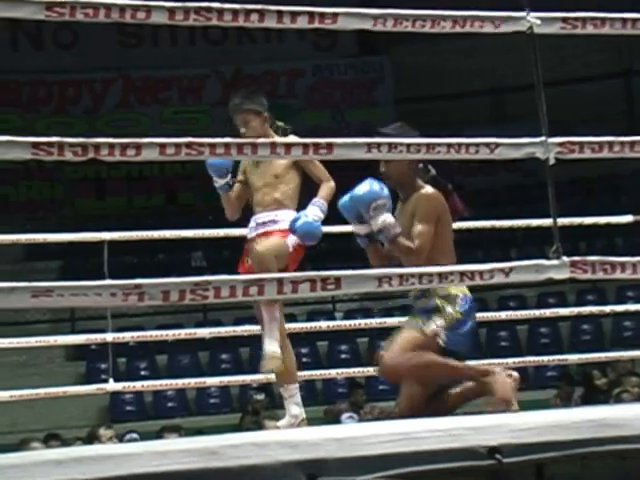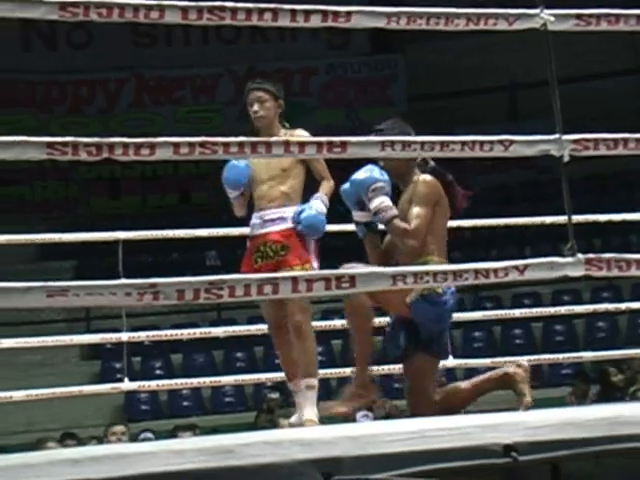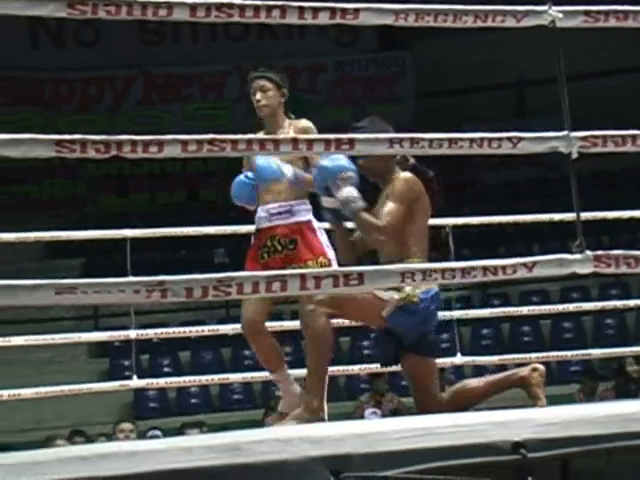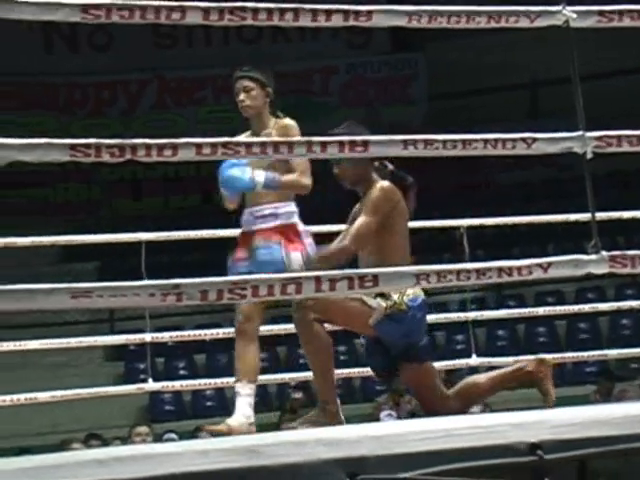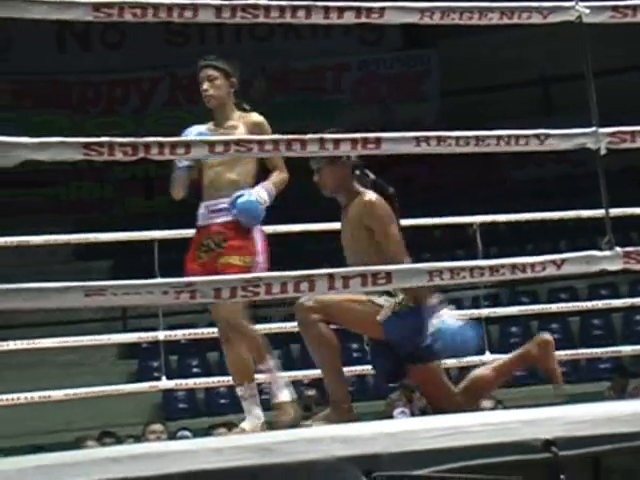
dt=0.3s
person 1, frame 1
right shoulder: (247, 162)
left elbow: (328, 182)
right elbow: (232, 213)
left wrist: (316, 210)
right wrist: (221, 181)
left hip: (287, 232)
right hip: (256, 242)
left knee: (263, 252)
right knee: (276, 325)
left ankle: (270, 343)
right ankle: (294, 411)
person 1, frame 2
left shoulder: (299, 138)
right shoulder: (246, 153)
left elbow: (327, 181)
right elbow: (238, 211)
left wrist: (319, 203)
right wrist: (234, 192)
left hip: (293, 234)
right hip: (258, 239)
left knee: (298, 320)
right knee: (278, 326)
left ankle: (309, 408)
right ankle: (300, 402)
person 1, frame 3
left shoulder: (302, 128)
left wrist: (287, 172)
right wrist: (243, 195)
left hip: (299, 229)
right hip: (265, 235)
left knee: (313, 323)
right knee: (251, 322)
left ankle: (316, 406)
right ankle: (290, 394)
person 1, frame 4
left shoulder: (286, 127)
left elbow: (304, 181)
right elbow: (229, 203)
left wrist: (258, 179)
right wrist: (228, 184)
left hip: (285, 231)
right hip: (250, 237)
right knee: (245, 323)
right ankle: (243, 414)
person 1, frame 5
left shoulder: (254, 123)
right shoulder: (199, 133)
left elbow: (282, 173)
right elbow: (177, 193)
left wrist: (262, 193)
right wrist: (184, 161)
left hip: (241, 228)
right hip: (206, 233)
left knee: (232, 317)
right knee: (226, 328)
left ankle: (281, 387)
right ankle: (252, 415)
person 2, frame 1
left shoulder: (427, 198)
right shoulder: (405, 206)
left elbow: (416, 255)
right elbow: (385, 268)
left wrist: (384, 224)
right wrist: (366, 232)
left hip: (448, 304)
right hip: (426, 307)
left knee: (390, 364)
right knee: (410, 411)
left ankle: (487, 376)
right ankle: (485, 385)
person 2, frame 2
left shoulder: (427, 185)
right shoulder: (404, 196)
left elbow: (414, 237)
right elbow: (382, 264)
left wrist: (383, 208)
right wrist: (365, 222)
left hip: (431, 292)
right hip: (419, 300)
right knee: (423, 408)
left ankle: (362, 384)
right ankle: (505, 375)
person 2, frame 3
left shoulder: (405, 183)
right shoulder: (386, 197)
left elbow: (382, 233)
right elbow: (348, 256)
left wrist: (350, 202)
right wrist: (333, 209)
left hip: (411, 295)
right hip: (406, 301)
left knee: (318, 299)
right knee: (434, 406)
right ankle: (521, 376)
person 2, frame 4
left shoulder: (383, 193)
right shoulder: (362, 206)
left elbow: (348, 248)
right elbow: (335, 258)
left hip: (396, 305)
right hip: (392, 310)
left knee: (307, 308)
right knee: (445, 407)
left ankle: (327, 411)
right ankle: (529, 371)
person 2, frame 5
left shoulder: (368, 205)
right shoulder: (349, 211)
left elbow: (401, 263)
left wrist: (436, 308)
left hip: (398, 308)
right hip: (386, 310)
left knee: (308, 309)
right knee: (455, 402)
left ankle: (339, 408)
right ankle: (531, 352)
